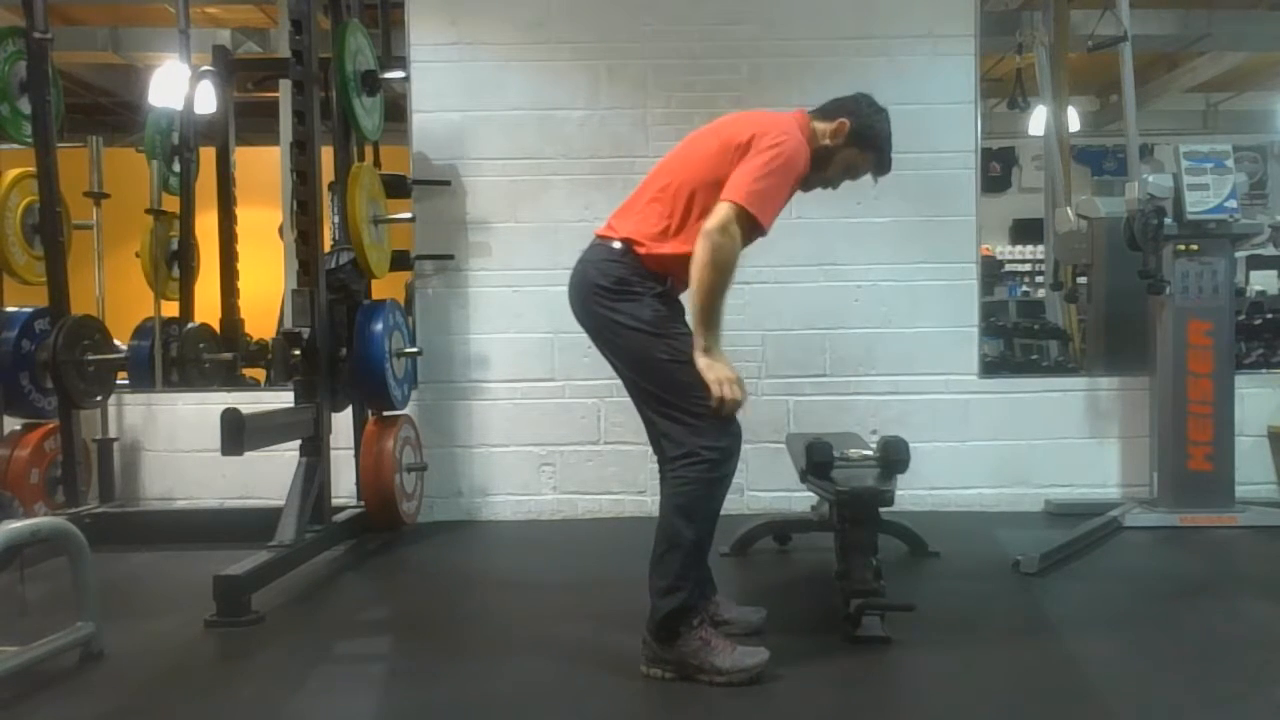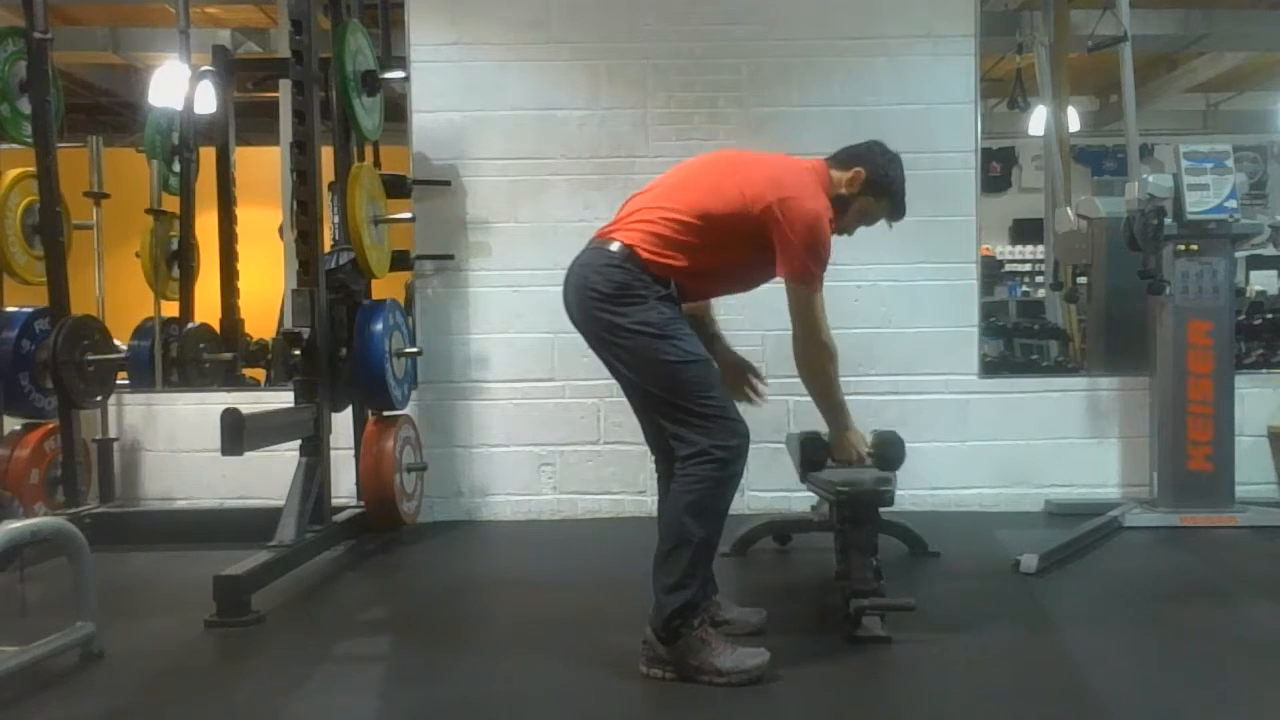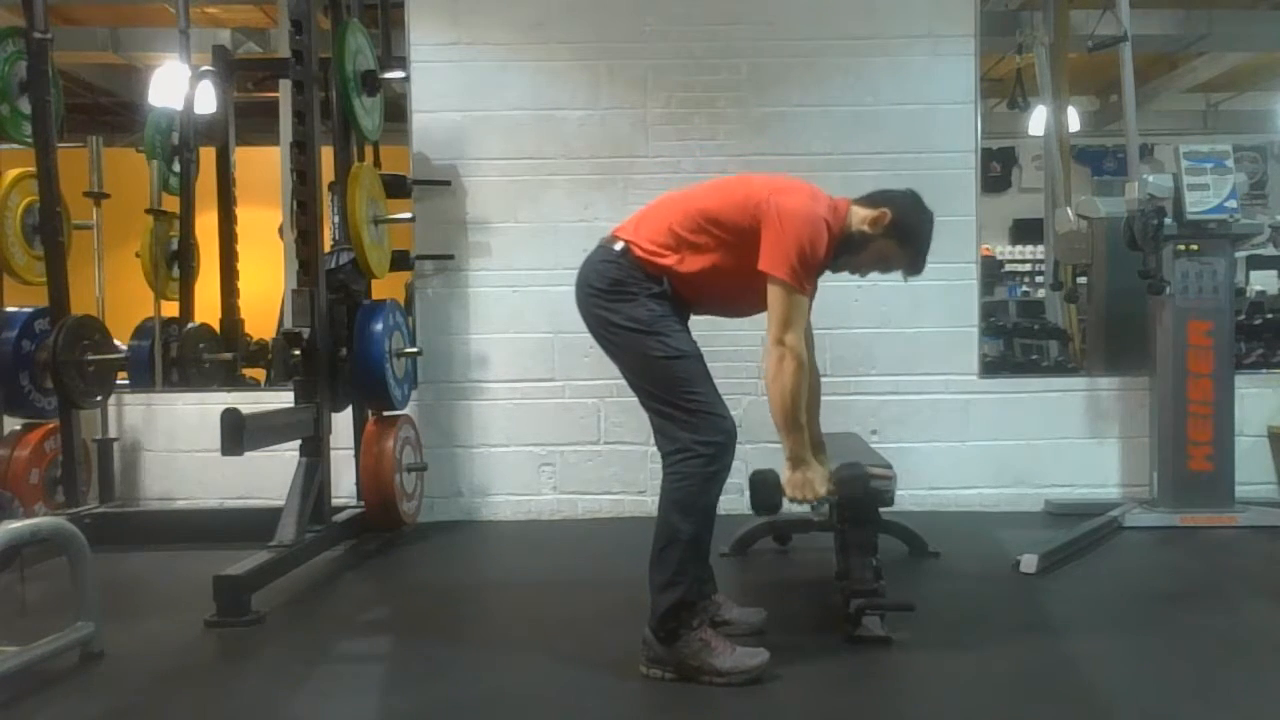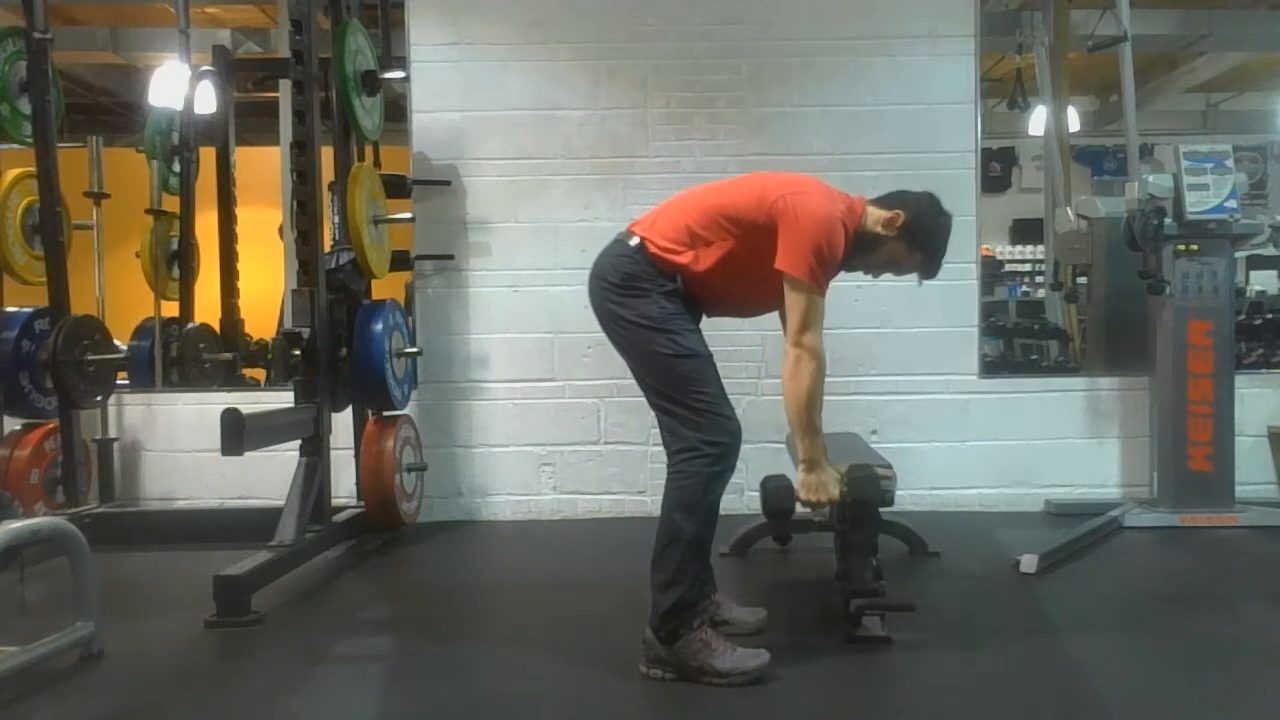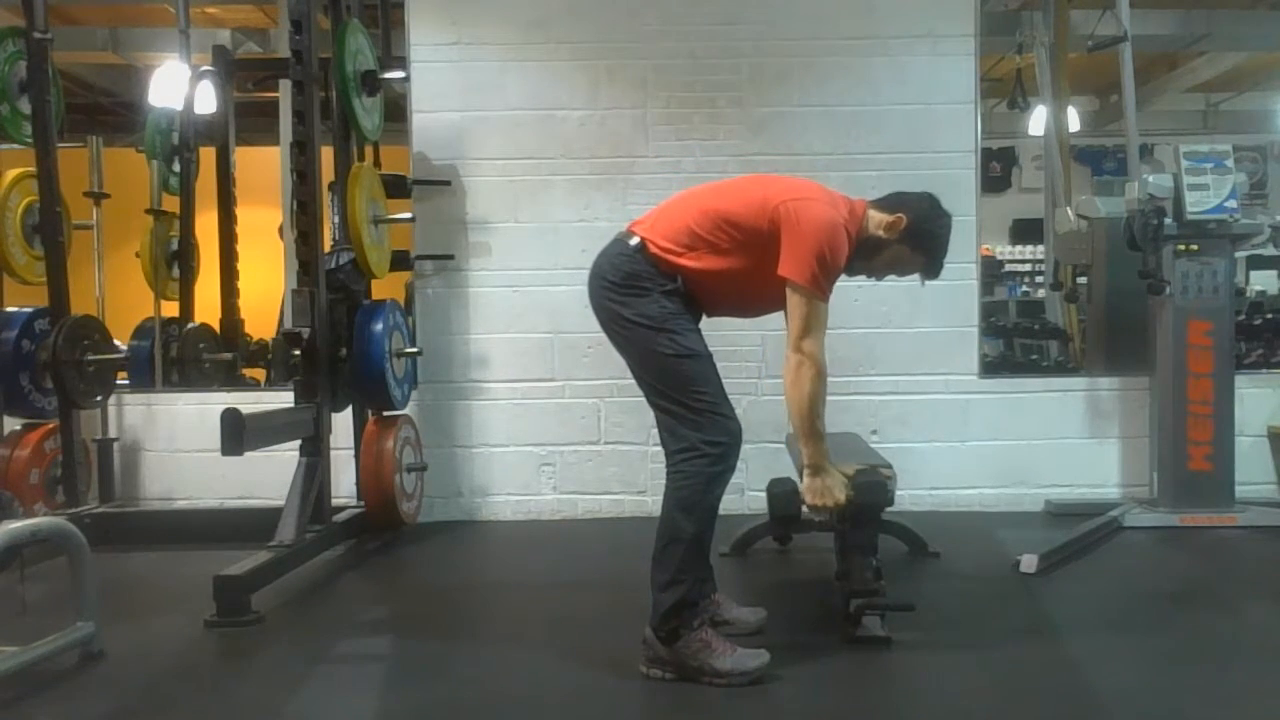
dt=0.7s
person 1, frame 1
left shoulder: (765, 133)
right shoulder: (787, 145)
right elbow: (719, 235)
right wrist: (706, 351)
left hip: (612, 277)
right hip: (625, 284)
left knee: (691, 442)
right knee: (710, 441)
left ankle: (693, 598)
right ankle: (673, 634)
person 1, frame 2
left shoulder: (778, 179)
right shoulder: (805, 205)
right elbow: (812, 341)
left wrist: (718, 355)
right wrist: (841, 428)
left hip: (598, 276)
right hip: (624, 287)
left knee: (689, 445)
right knee: (719, 443)
left ankle: (695, 599)
right ankle: (675, 635)
person 1, frame 3
left shoulder: (811, 231)
right shoulder: (803, 221)
left elbow: (801, 355)
right elbow: (784, 351)
left wrist: (816, 452)
right wrist: (799, 460)
left hip: (630, 283)
right hip: (623, 283)
left knee: (700, 440)
right knee: (706, 441)
left ankle: (695, 597)
right ankle: (673, 634)
person 1, frame 4
left shoulder: (823, 222)
right shoulder: (821, 220)
left elbow: (802, 347)
right elbow: (802, 350)
left wrist: (817, 456)
right wrist: (811, 462)
left hip: (644, 281)
right hip: (637, 280)
left knee: (706, 441)
right knee: (709, 443)
left ankle: (695, 597)
right ankle: (674, 635)
person 1, frame 5
left shoulder: (827, 225)
right shoulder: (823, 226)
left elbow: (808, 351)
right elbow: (804, 356)
left wrist: (820, 460)
right wrist: (816, 467)
left hip: (644, 279)
right hip: (637, 279)
left knee: (707, 441)
right knee: (708, 444)
left ankle: (695, 597)
right ankle: (675, 633)
